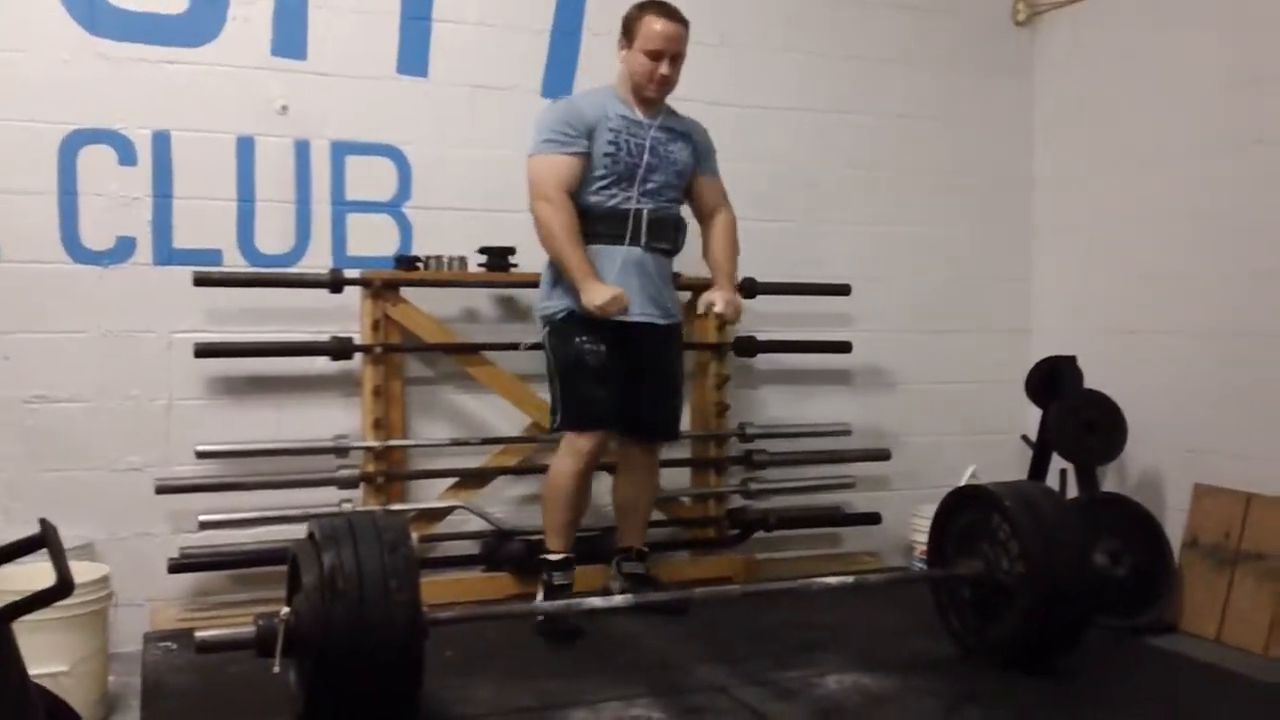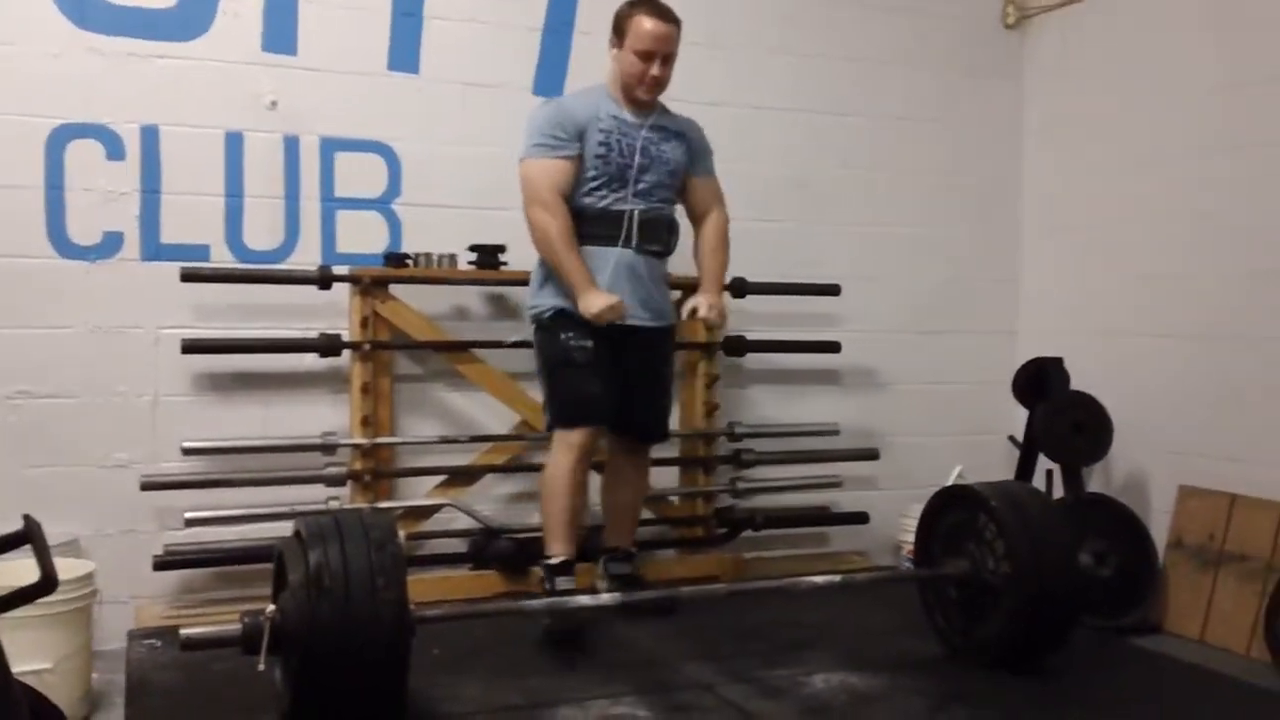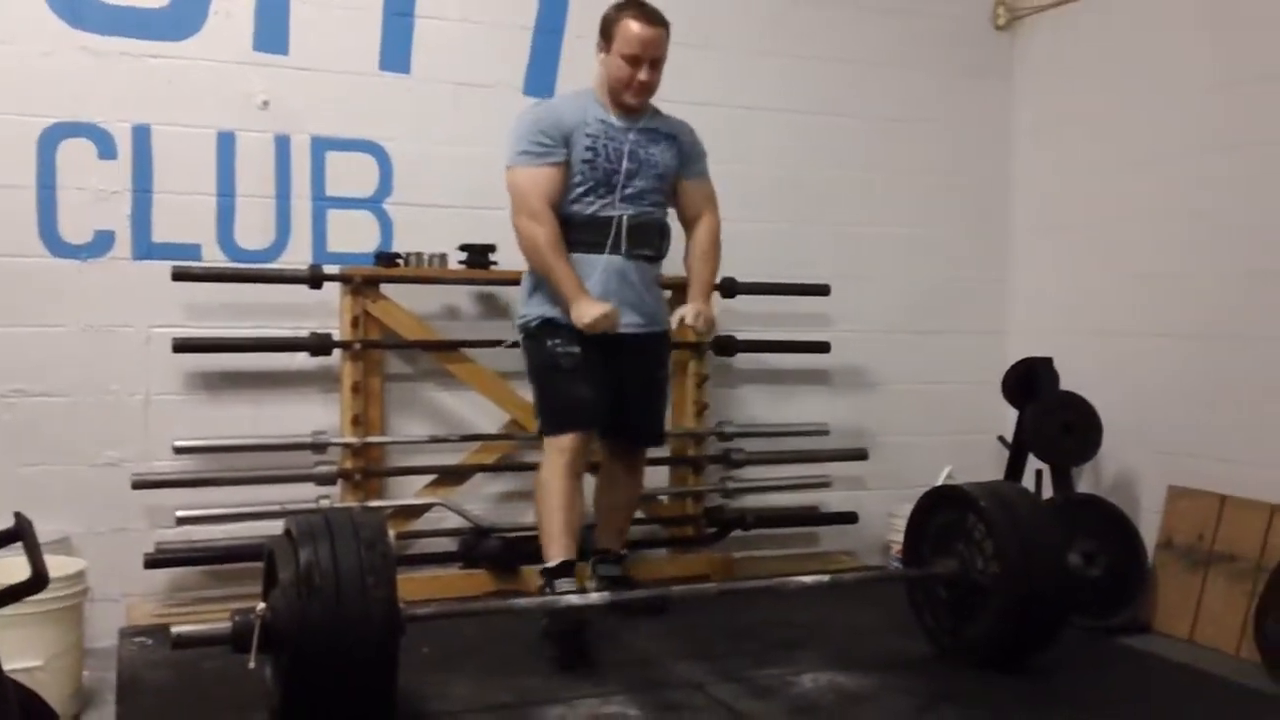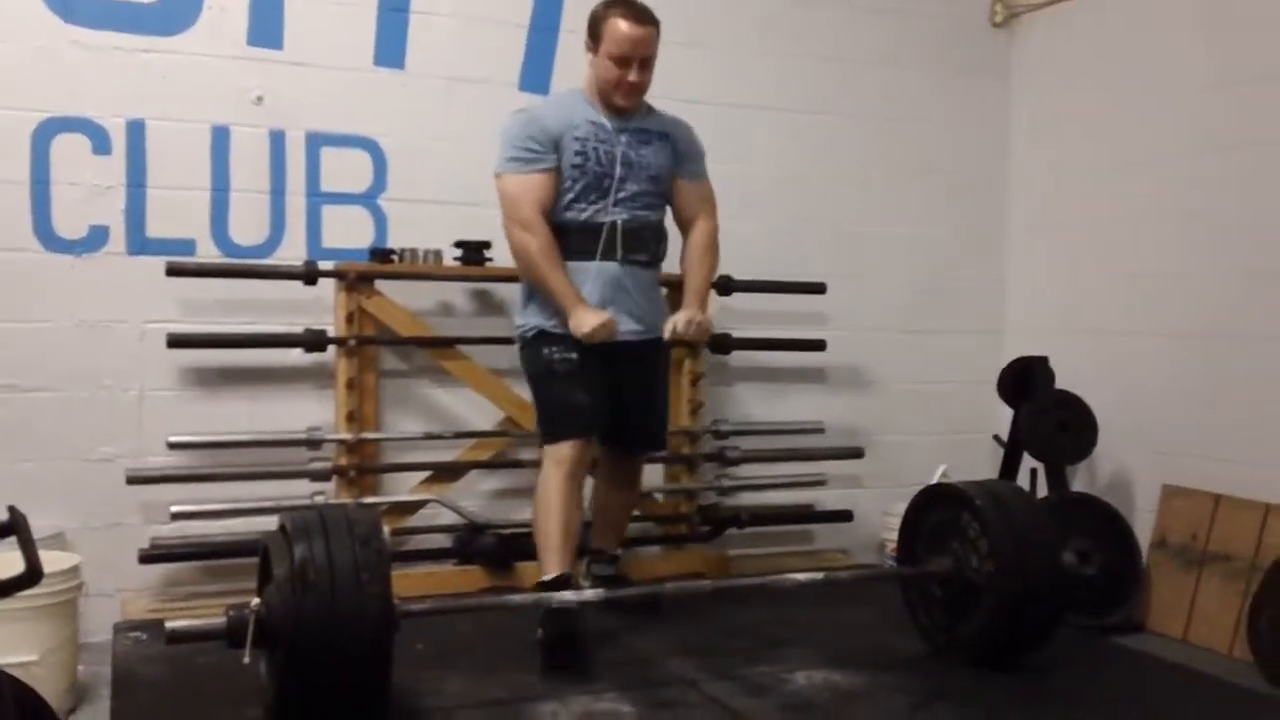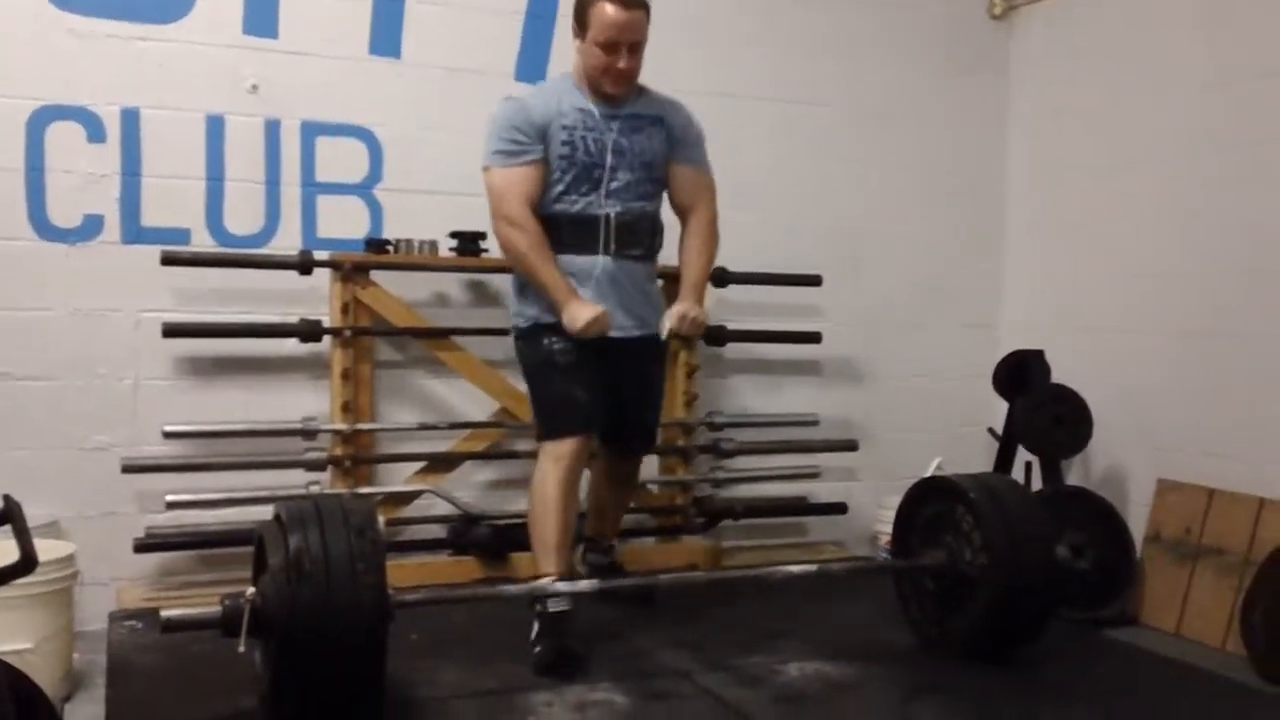
dt=0.1s
person 1, frame 1
left shoulder: (691, 134)
right shoulder: (574, 114)
left elbow: (717, 215)
right elbow: (549, 202)
left wrist: (724, 286)
right wrist: (591, 287)
left hip: (658, 313)
right hip: (587, 311)
left knee: (643, 444)
right knee: (585, 437)
left ankle: (630, 569)
right ankle: (555, 577)
person 1, frame 2
left shoulder: (685, 135)
right shoulder: (565, 115)
left elbow: (710, 215)
right elbow: (542, 207)
left wrist: (710, 289)
right wrist: (585, 294)
left hip: (649, 313)
right hip: (573, 308)
left knee: (633, 445)
right knee: (577, 433)
left ankle: (618, 568)
right ankle: (559, 577)
person 1, frame 3
left shoulder: (677, 136)
right shoulder: (553, 118)
left elbow: (703, 219)
right elbow: (532, 213)
left wrist: (698, 297)
right wrist: (578, 301)
left hip: (644, 318)
right hip: (563, 312)
left knee: (628, 449)
right knee: (569, 438)
left ankle: (609, 568)
right ankle: (558, 582)
person 1, frame 4
left shoulder: (674, 136)
right shoulder: (541, 122)
left elbow: (701, 222)
right elbow: (524, 224)
left wrist: (693, 304)
right wrist: (574, 311)
left hip: (641, 325)
right hip: (560, 323)
left knee: (625, 456)
right knee: (569, 450)
left ankle: (603, 567)
right ankle: (556, 600)
person 1, frame 5
left shoulder: (671, 119)
right shoulder: (530, 111)
left elbow: (699, 212)
right elbow: (512, 216)
left wrist: (690, 296)
right wrist: (570, 304)
left hip: (639, 317)
right hip: (557, 312)
left knee: (624, 451)
right knee: (568, 444)
left ankle: (596, 554)
right ankle: (552, 607)
